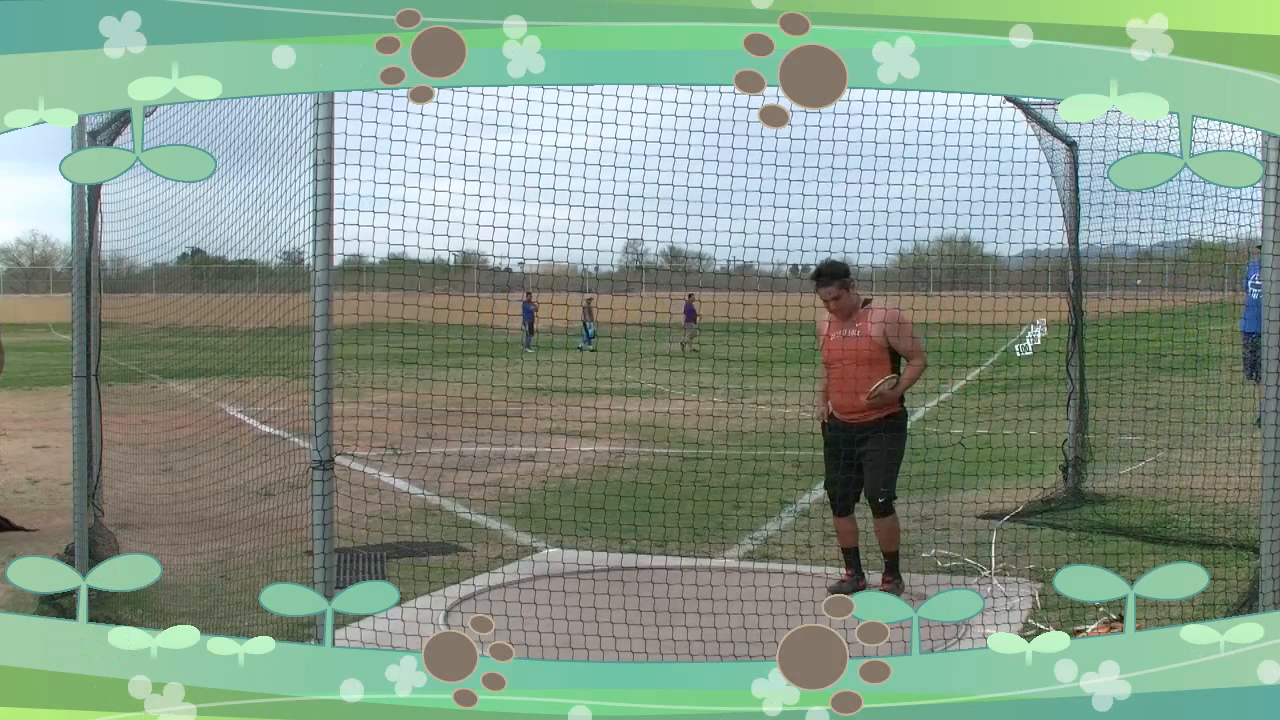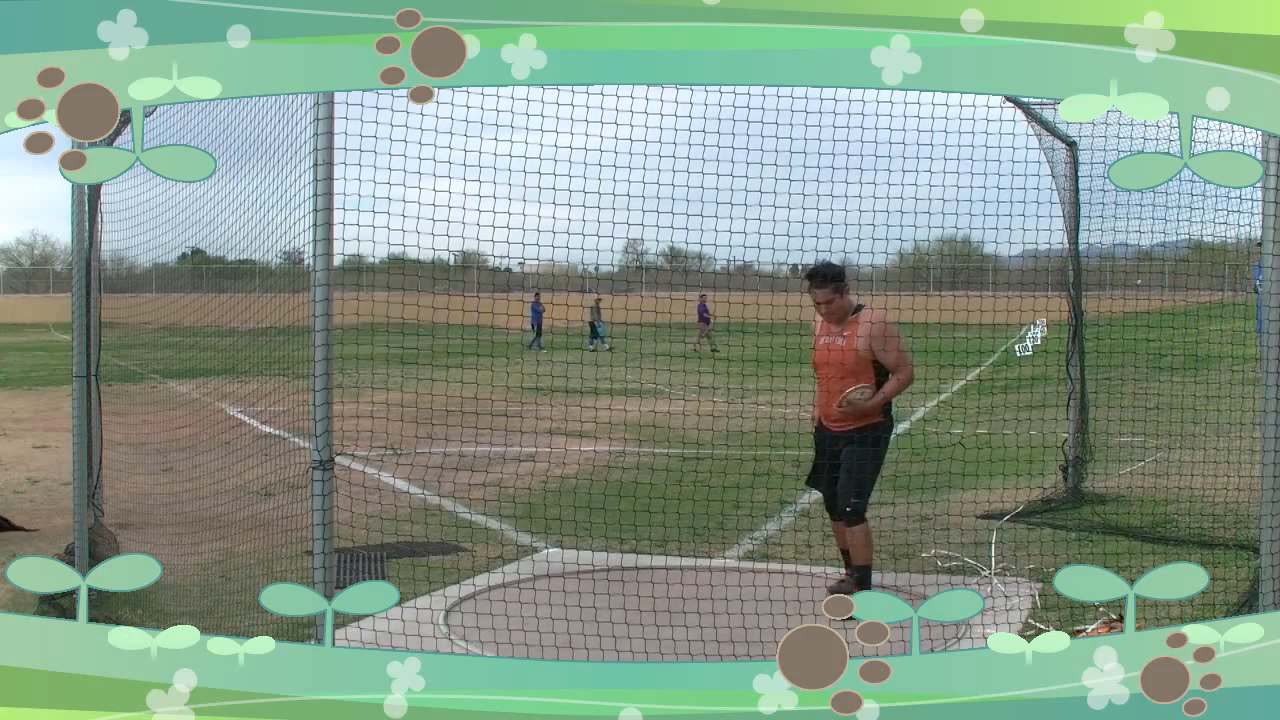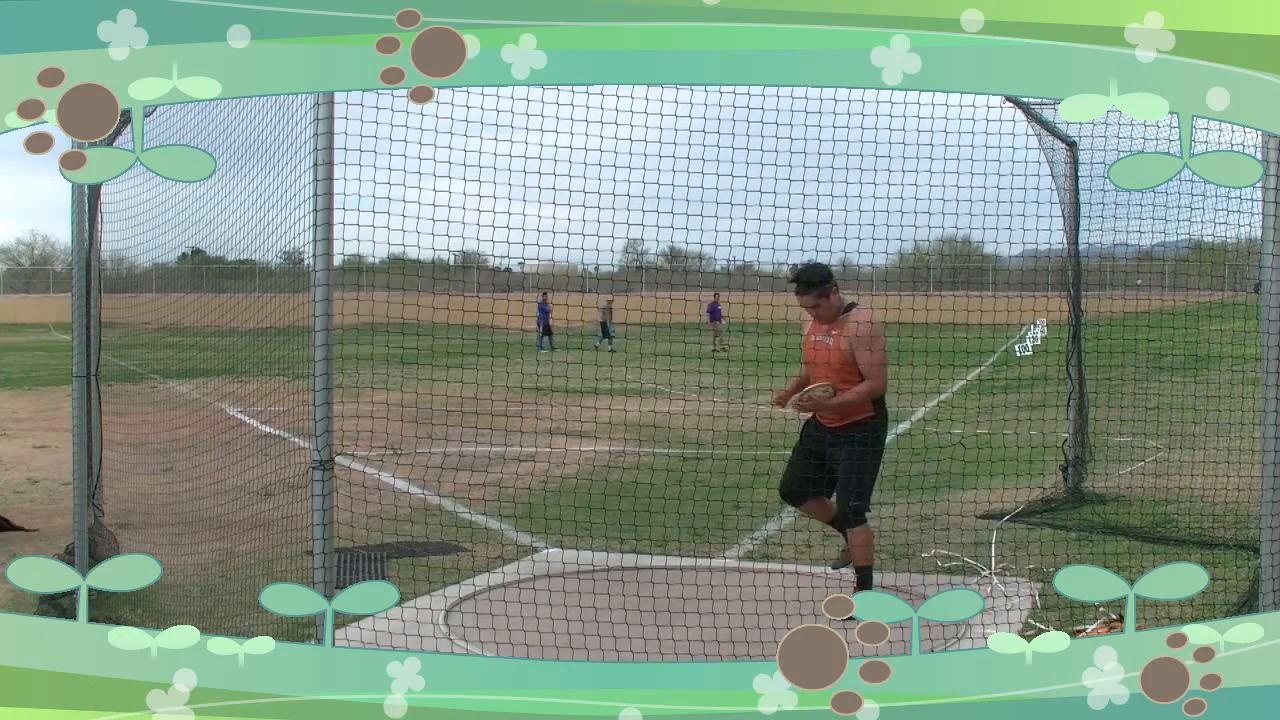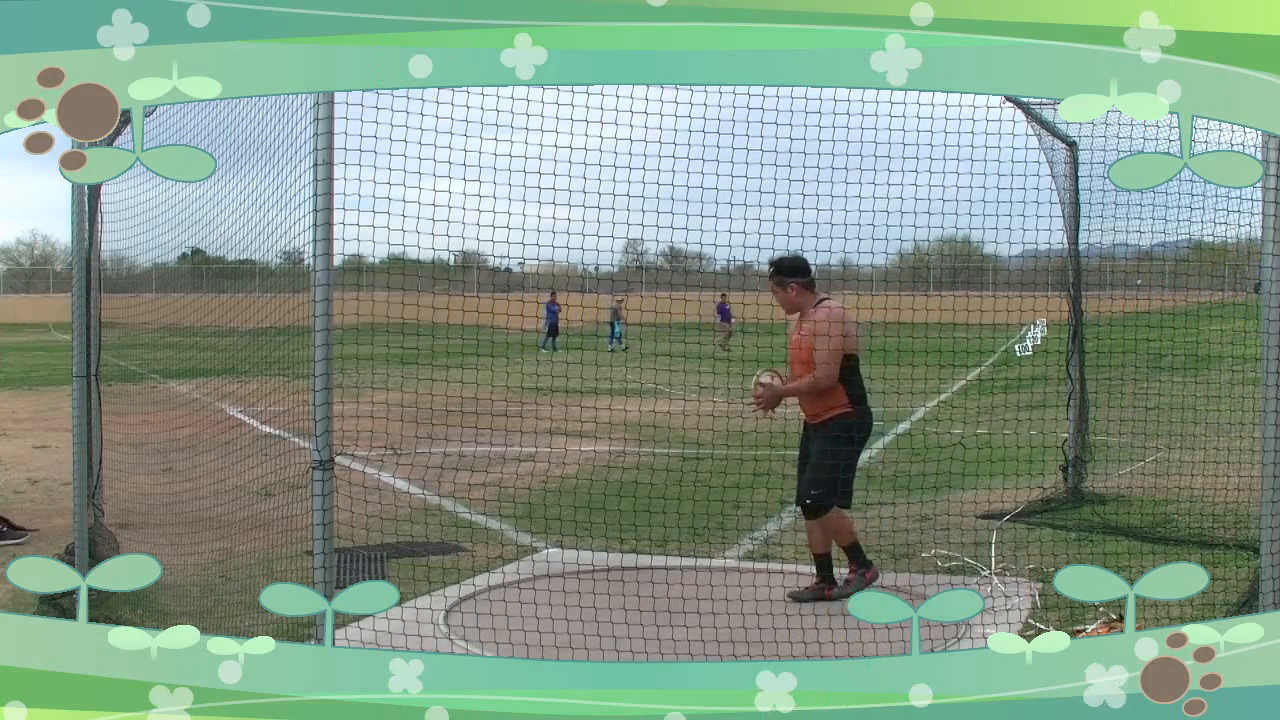
dt=0.4s
person 1, frame 1
left shoulder: (885, 317)
right shoulder: (824, 325)
left elbow: (918, 360)
left wrist: (895, 393)
right wrist: (822, 401)
left hip: (883, 424)
right hip: (840, 426)
left knee: (879, 499)
right knee: (839, 502)
left ankle: (892, 575)
right ankle: (853, 573)
person 1, frame 2
left shoulder: (873, 325)
right shoulder: (819, 325)
left elbow: (905, 373)
left wrist: (870, 405)
right wrist: (819, 406)
left hip: (867, 431)
right hip: (828, 430)
left knee: (851, 508)
right knee: (834, 505)
left ankle: (864, 590)
right ankle: (851, 571)
person 1, frame 3
left shoulder: (862, 325)
right shoulder: (812, 323)
left elbow: (877, 385)
left wrist: (826, 403)
right wrist: (794, 388)
left hip: (860, 429)
right hip: (821, 425)
left knee: (850, 510)
right knee: (793, 489)
left ankle: (864, 592)
right ankle: (848, 532)
person 1, frame 4
left shoulder: (828, 317)
right shoulder: (803, 319)
left elbow: (824, 378)
left wrist: (779, 392)
right wrist: (778, 393)
left hip: (843, 423)
right hip: (818, 423)
left knee: (818, 498)
right knee: (810, 503)
left ankle: (862, 567)
right ankle: (825, 581)
